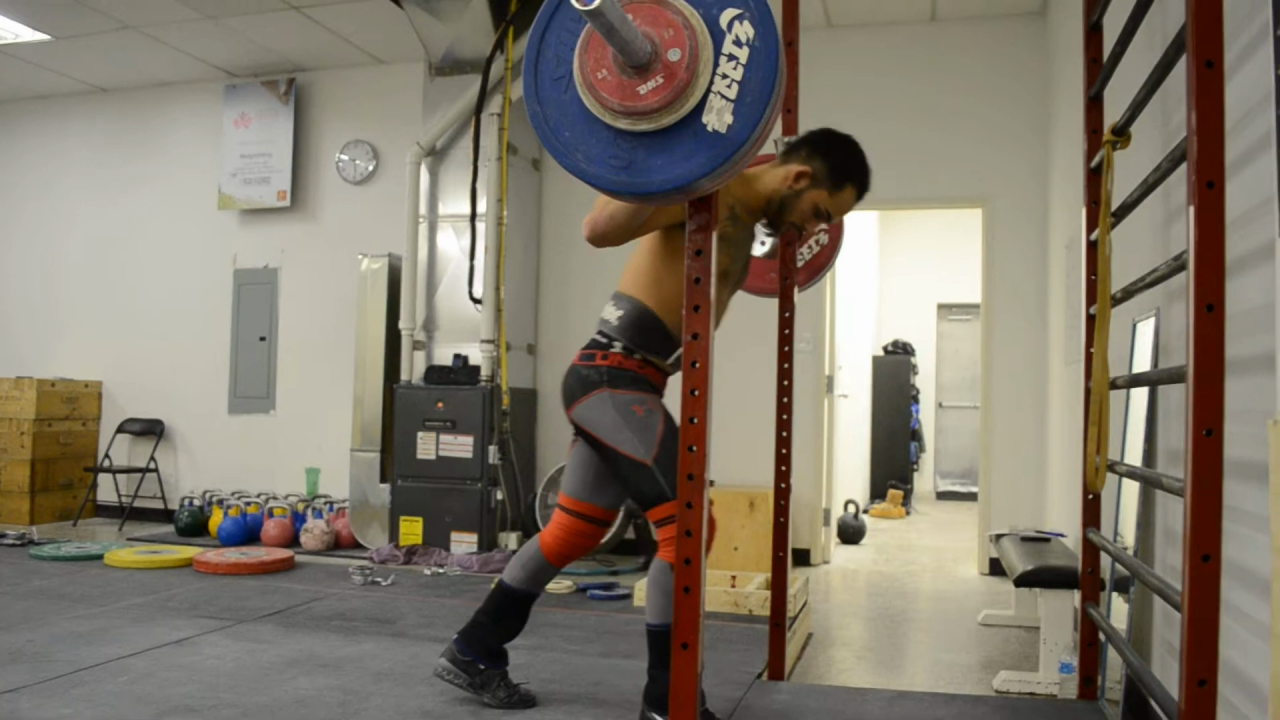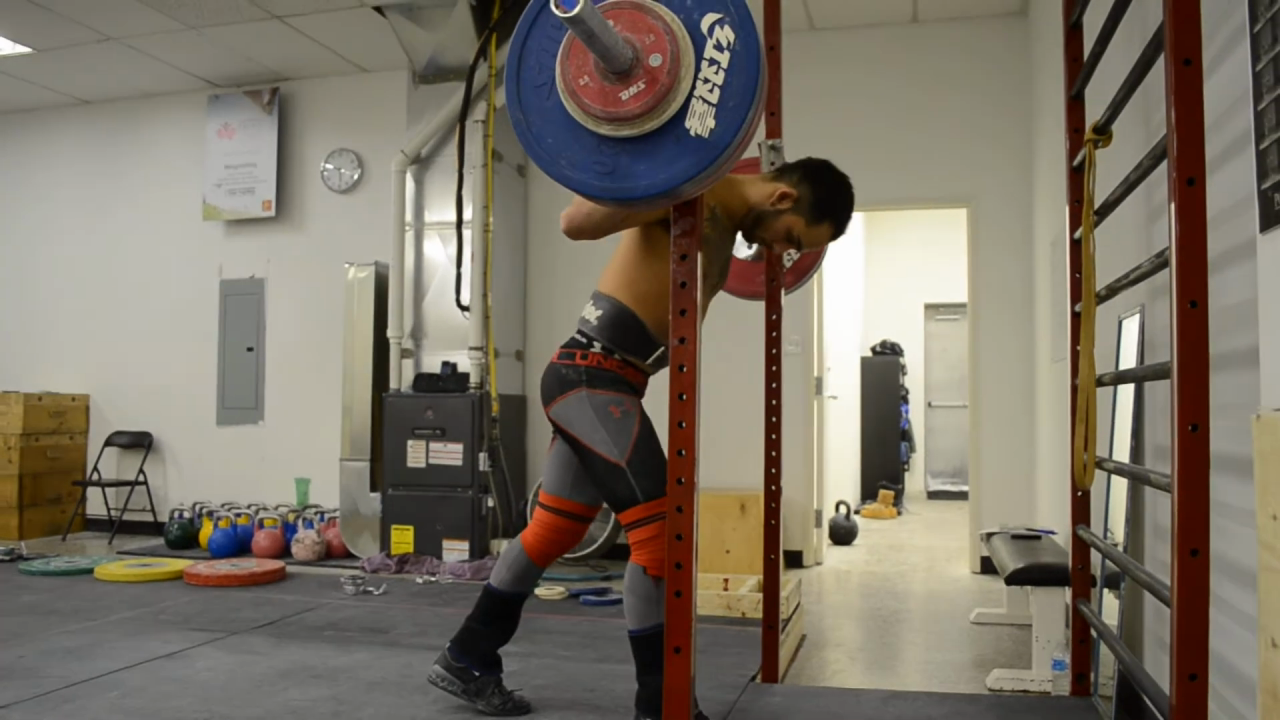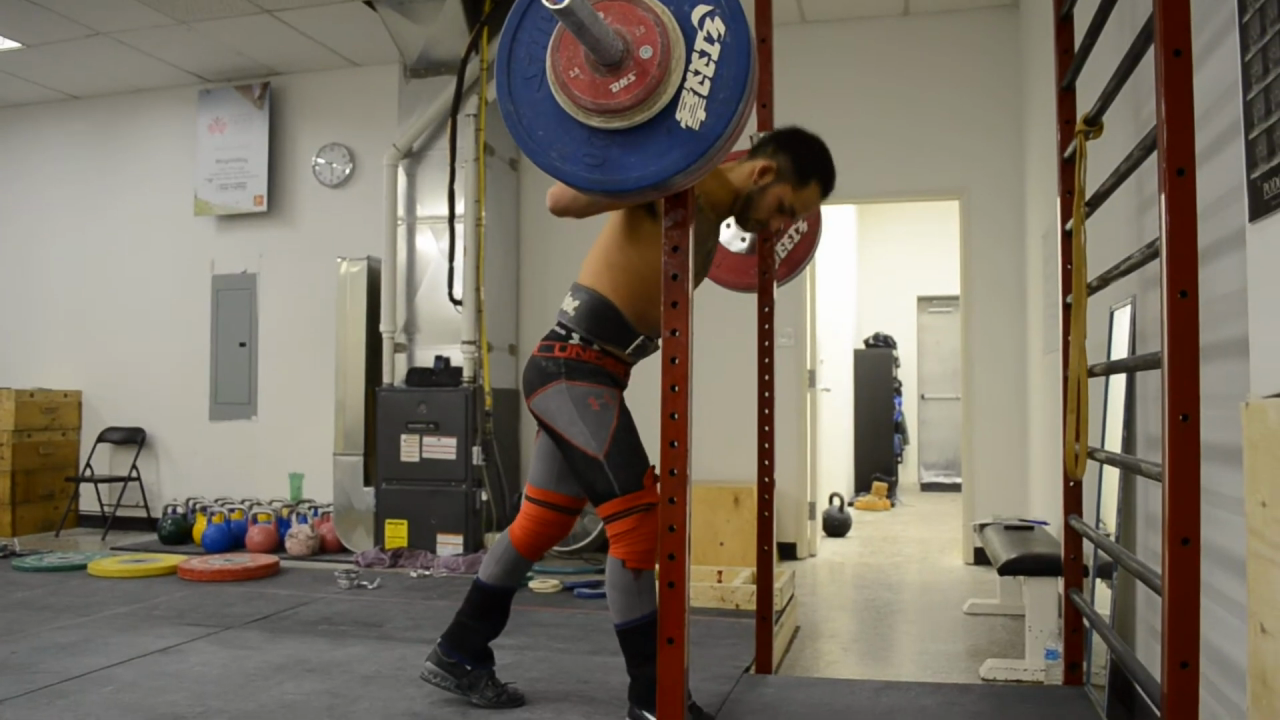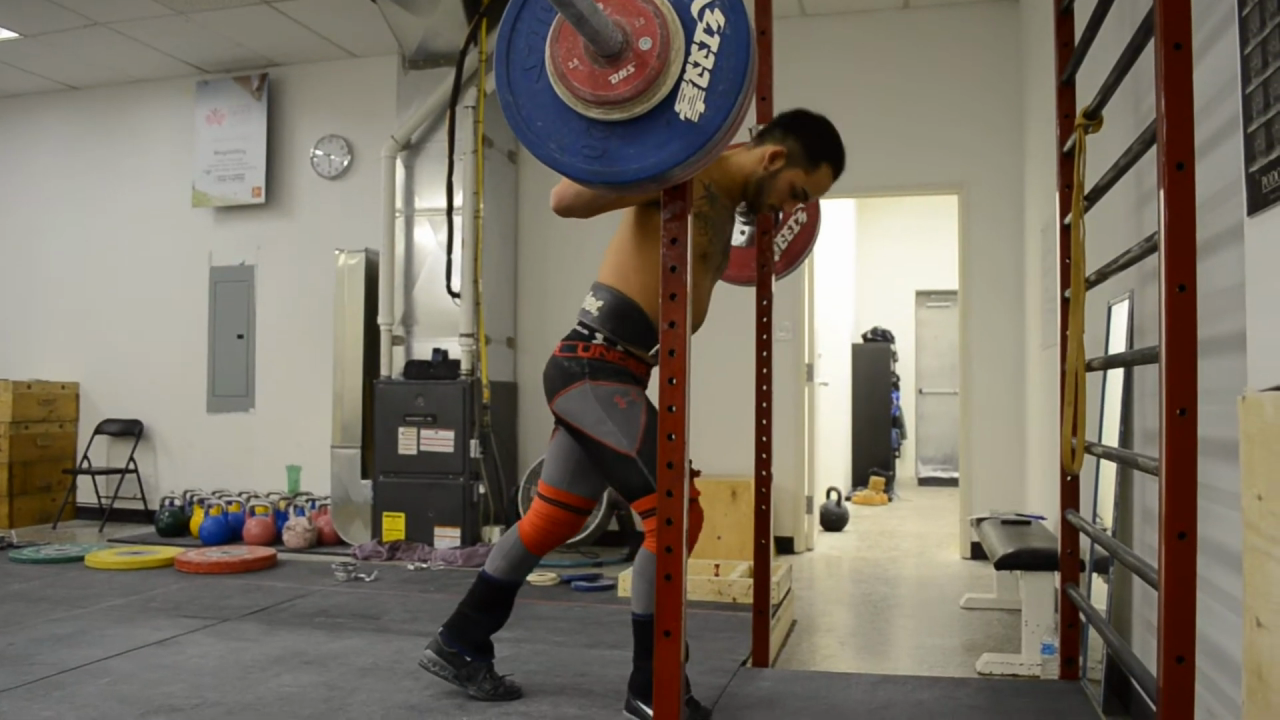
dt=0.5s
person 1, frame 1
left shoulder: (741, 214)
right elbow: (599, 229)
left hip: (621, 381)
right hip: (613, 376)
left knee: (573, 532)
right knee: (684, 527)
left ankle: (472, 654)
person 1, frame 2
left shoulder: (722, 219)
right elbow: (576, 221)
left hip: (599, 380)
right hip: (591, 376)
left knee: (555, 528)
right knee: (658, 530)
left ankle: (467, 660)
person 1, frame 3
left shoulder: (711, 211)
right elbow: (562, 200)
left hip: (586, 372)
right hip: (572, 367)
left knee: (542, 522)
right knee: (639, 522)
left ankle: (458, 654)
person 1, frame 4
left shoulder: (722, 200)
right elbow: (565, 199)
left hip: (602, 371)
right hip: (594, 366)
left knee: (553, 517)
left ankle: (458, 645)
